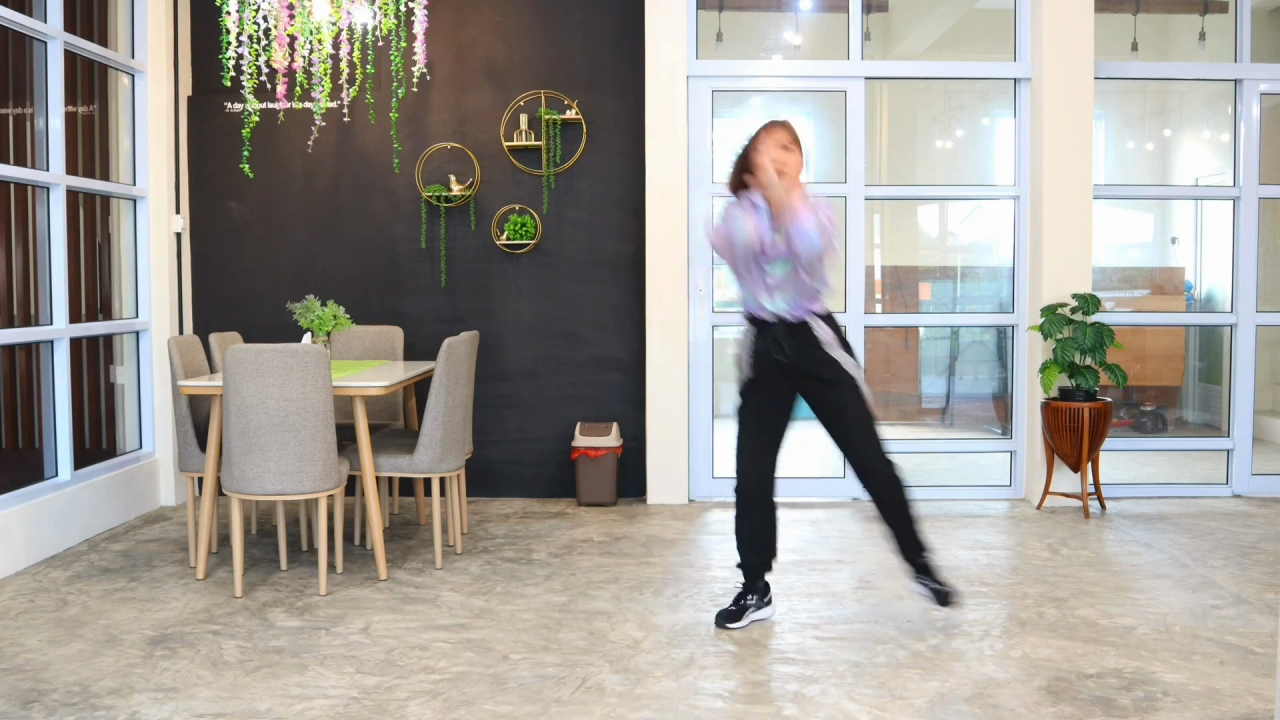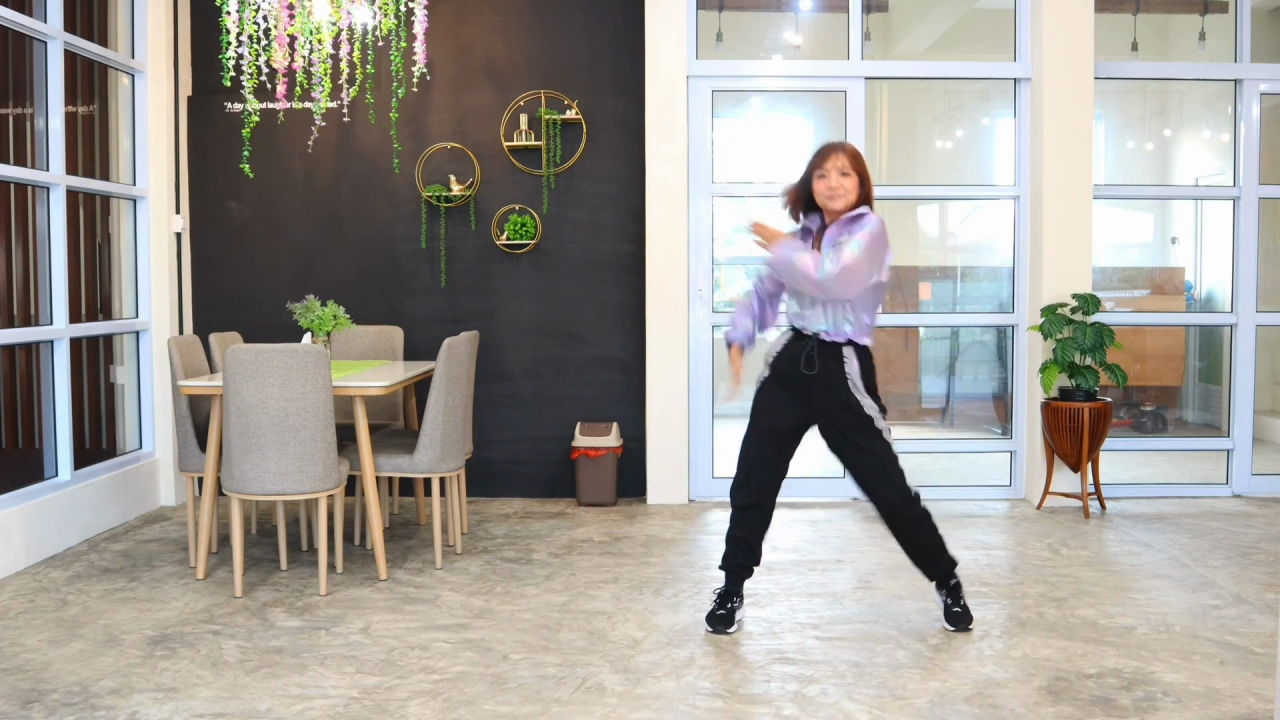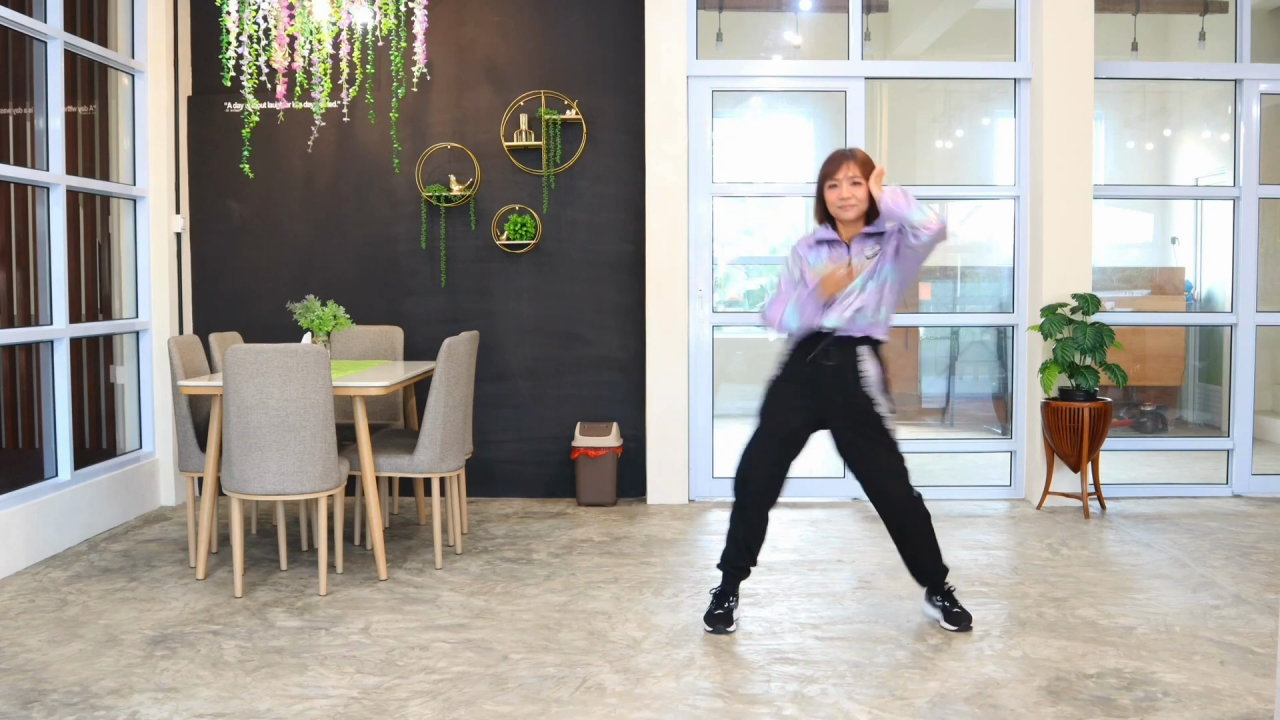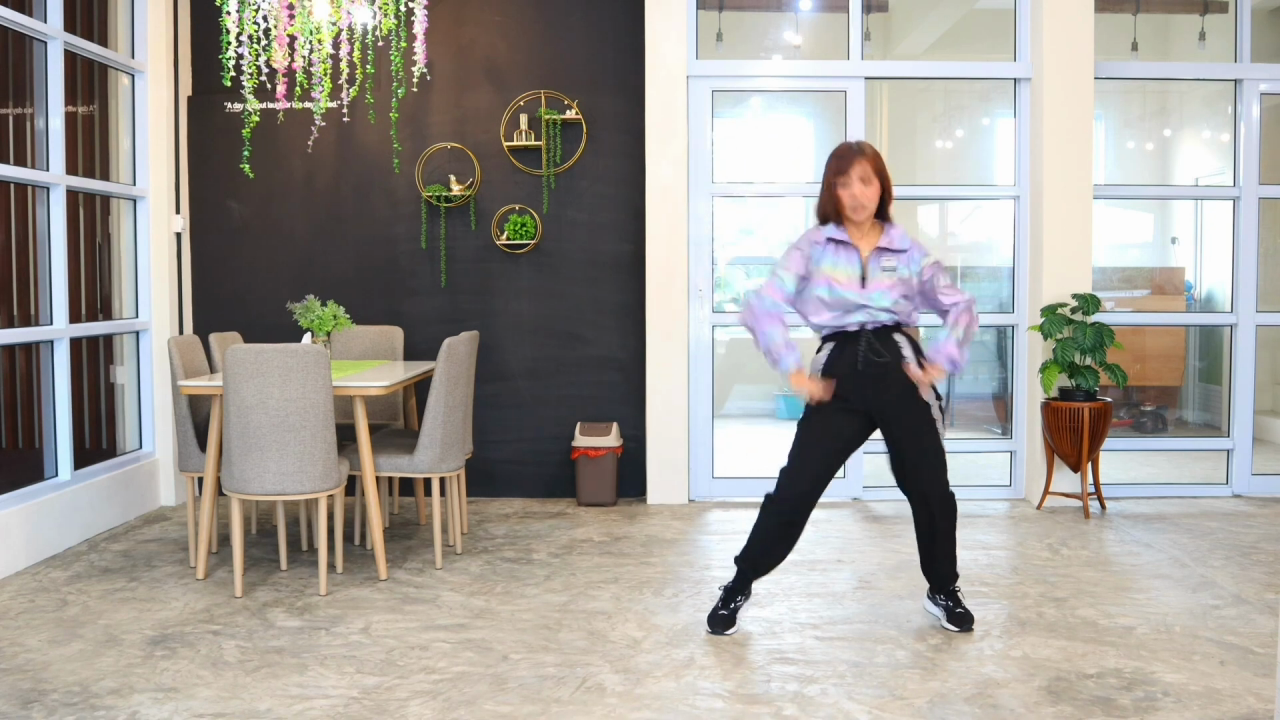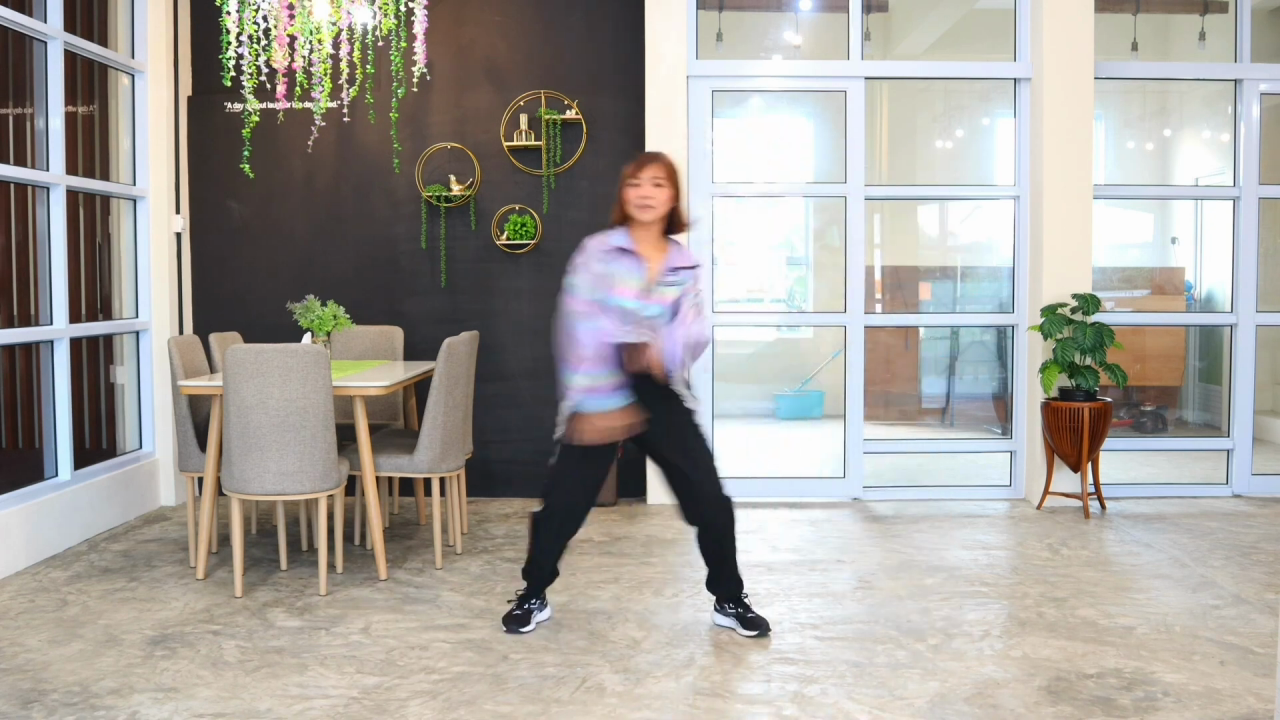
dt=1s
person 1, frame 1
left shoulder: (814, 213)
right shoulder: (738, 212)
left elbow: (816, 249)
right elbow: (733, 244)
left wrist: (792, 203)
right wrist: (777, 208)
left hip: (817, 346)
right hip: (766, 350)
left knee: (872, 463)
right knee: (752, 476)
left ankle: (920, 567)
right ankle: (755, 590)
person 1, frame 2
left shoulder: (868, 228)
right shoulder: (802, 234)
left elbow: (826, 280)
right elbow: (765, 292)
left wrist: (780, 249)
right wrist: (739, 341)
left hip: (844, 371)
right hip: (790, 364)
left knee: (888, 489)
right knee: (753, 481)
left ankle: (946, 582)
right ankle: (732, 589)
person 1, frame 3
left shoulder: (894, 244)
right shoulder: (808, 249)
left elbow: (931, 229)
right elbow: (780, 318)
left wrist: (886, 196)
right wrist: (818, 293)
left hip: (858, 373)
right hip: (803, 367)
left knee: (892, 489)
right knee: (755, 477)
left ankle: (937, 589)
right ankle: (729, 587)
person 1, frame 4
left shoulder: (907, 250)
right shoulder: (812, 247)
left elbow: (958, 305)
right elbow: (761, 310)
left wrist: (940, 361)
right wrist: (794, 369)
left hip: (897, 372)
right hip: (840, 374)
left knee: (931, 491)
right knee: (794, 491)
left ankle: (943, 590)
right ankle: (738, 587)
person 1, frame 5
left shoulder: (685, 265)
right shoulder: (596, 251)
left elbow: (691, 334)
right elbow: (578, 328)
left wrist: (665, 354)
right wrist: (593, 402)
left hip: (662, 385)
right hip: (601, 389)
left knee: (708, 502)
right knee: (565, 498)
left ankle: (729, 599)
right ankle: (534, 595)
